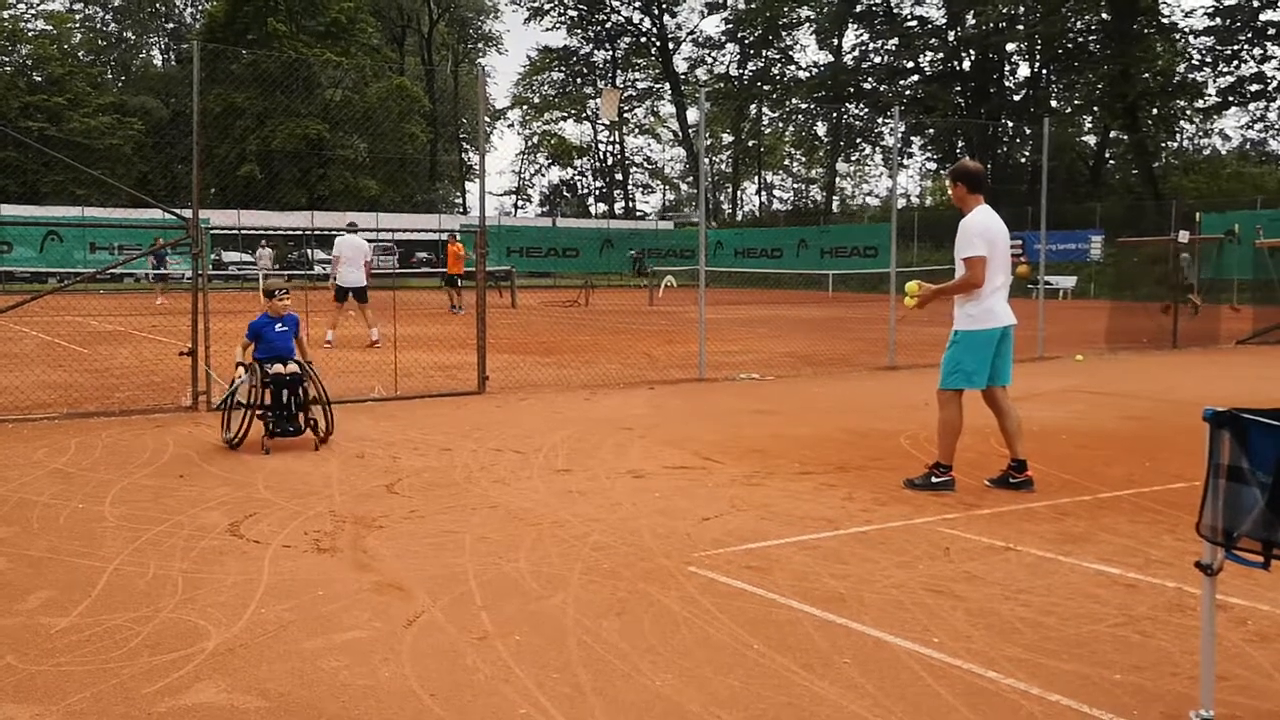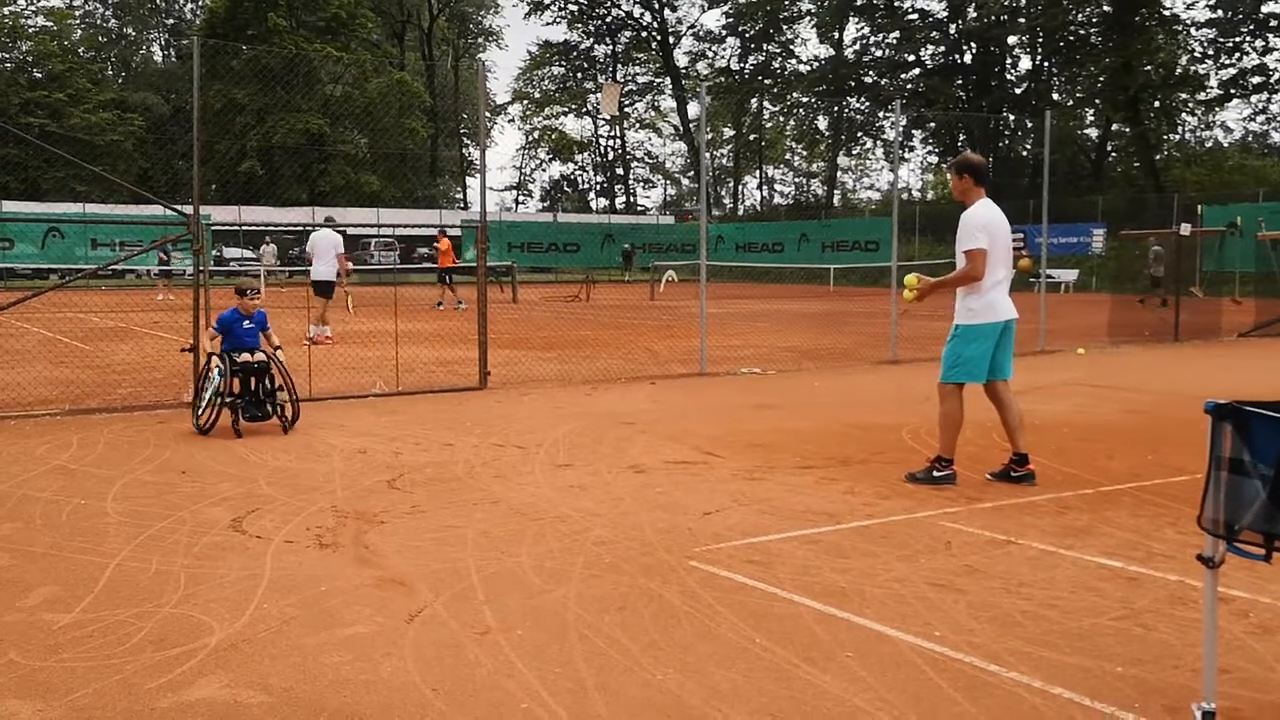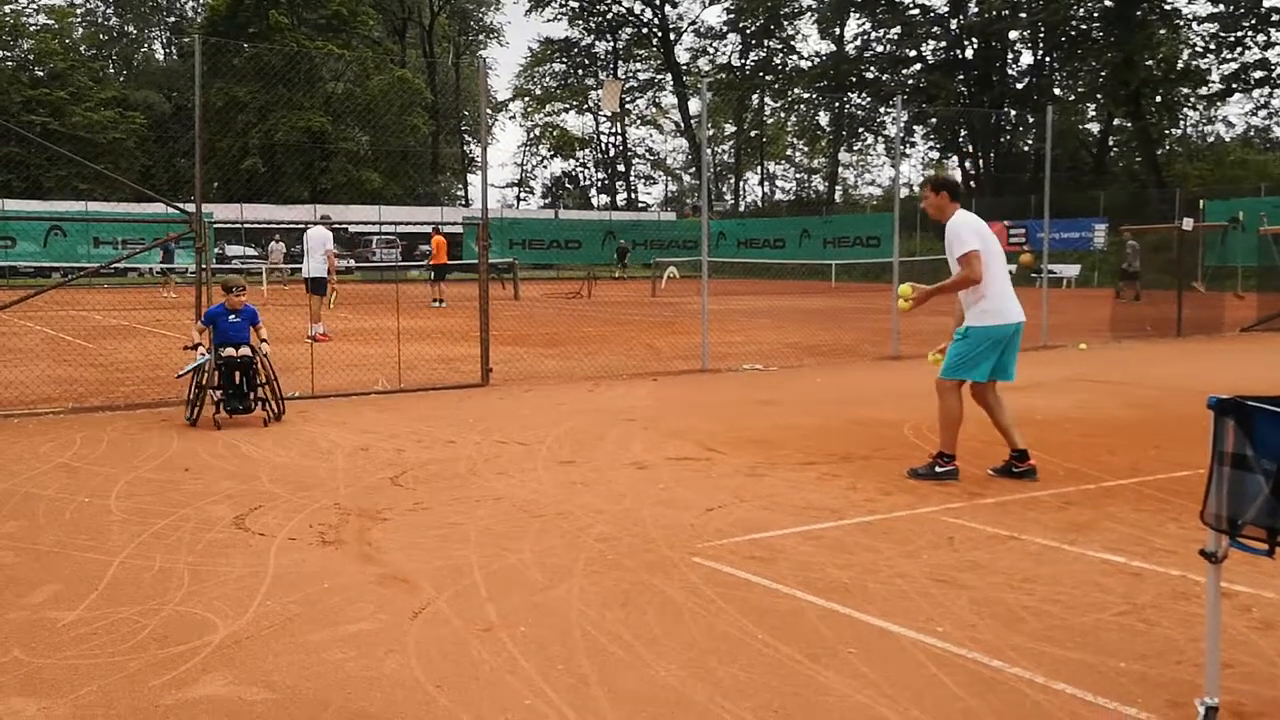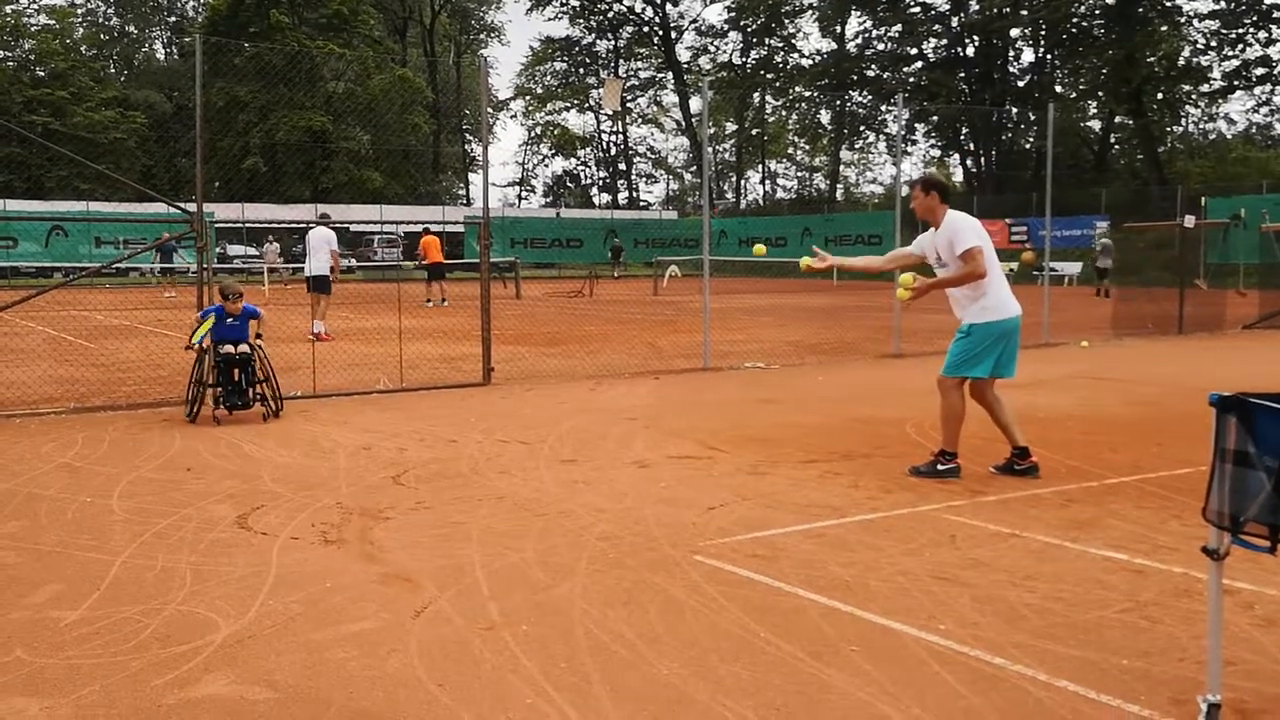
dt=0.5s
person 1, frame 1
left shoulder: (972, 223)
right shoulder: (994, 220)
left elbow: (975, 278)
left wrist: (935, 291)
left hip: (976, 323)
right hip: (1000, 320)
left knee: (949, 393)
right knee: (996, 393)
left ankle: (942, 472)
right ankle: (1019, 470)
person 1, frame 2
left shoulder: (973, 216)
right shoulder: (996, 214)
left elbow: (974, 271)
left wrist: (934, 284)
left hip: (978, 318)
right hip: (1001, 314)
left knee: (949, 388)
right knee: (998, 387)
left ankle: (943, 466)
right ankle: (1020, 463)
person 1, frame 3
left shoulder: (959, 224)
right shoulder: (968, 224)
left elbow: (973, 275)
right elbow: (966, 295)
left wrist: (930, 291)
right wrist: (952, 339)
left hip: (988, 321)
right hip: (1008, 318)
left knee: (947, 383)
right knee: (983, 390)
left ankle: (946, 462)
right ankle: (1021, 460)
person 1, frame 4
left shoulder: (959, 223)
right shoulder: (930, 239)
left elbow: (978, 269)
right elbow: (883, 262)
left wrist: (931, 285)
right wrist: (834, 261)
left hip: (989, 317)
right hip: (1002, 317)
left knee: (949, 382)
right knee: (981, 388)
left ankle: (947, 460)
right ankle: (1023, 457)
